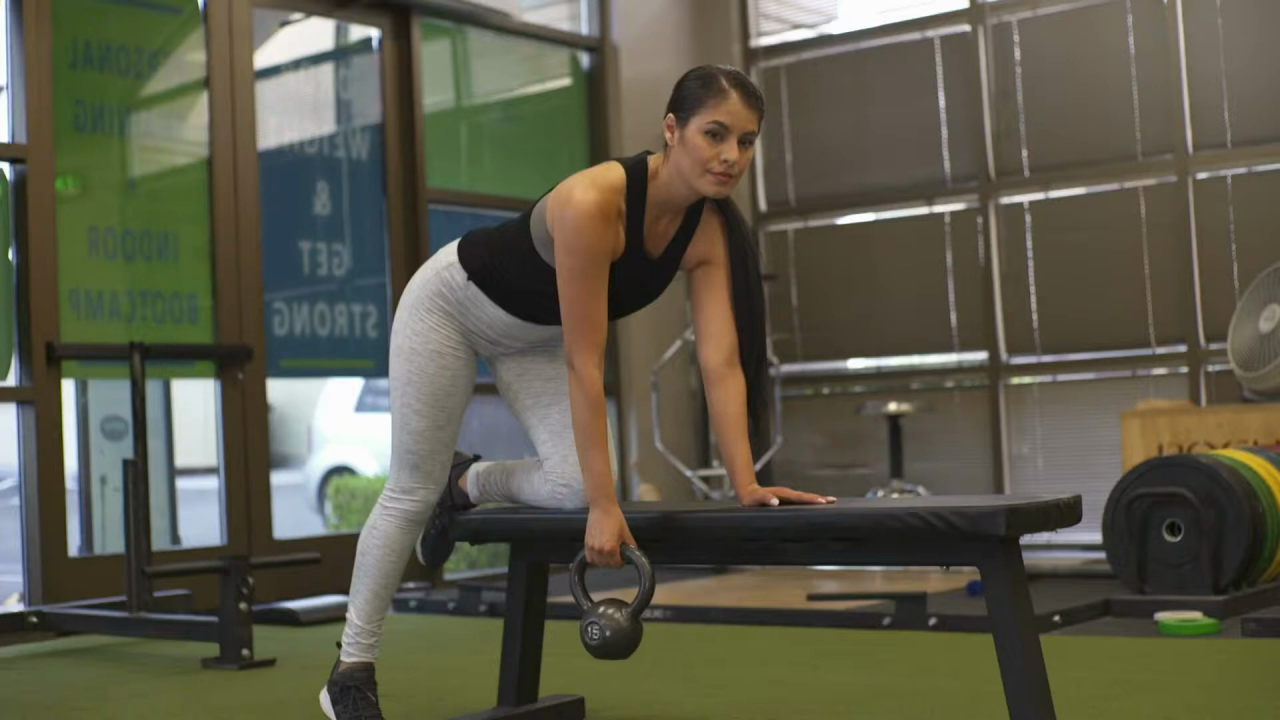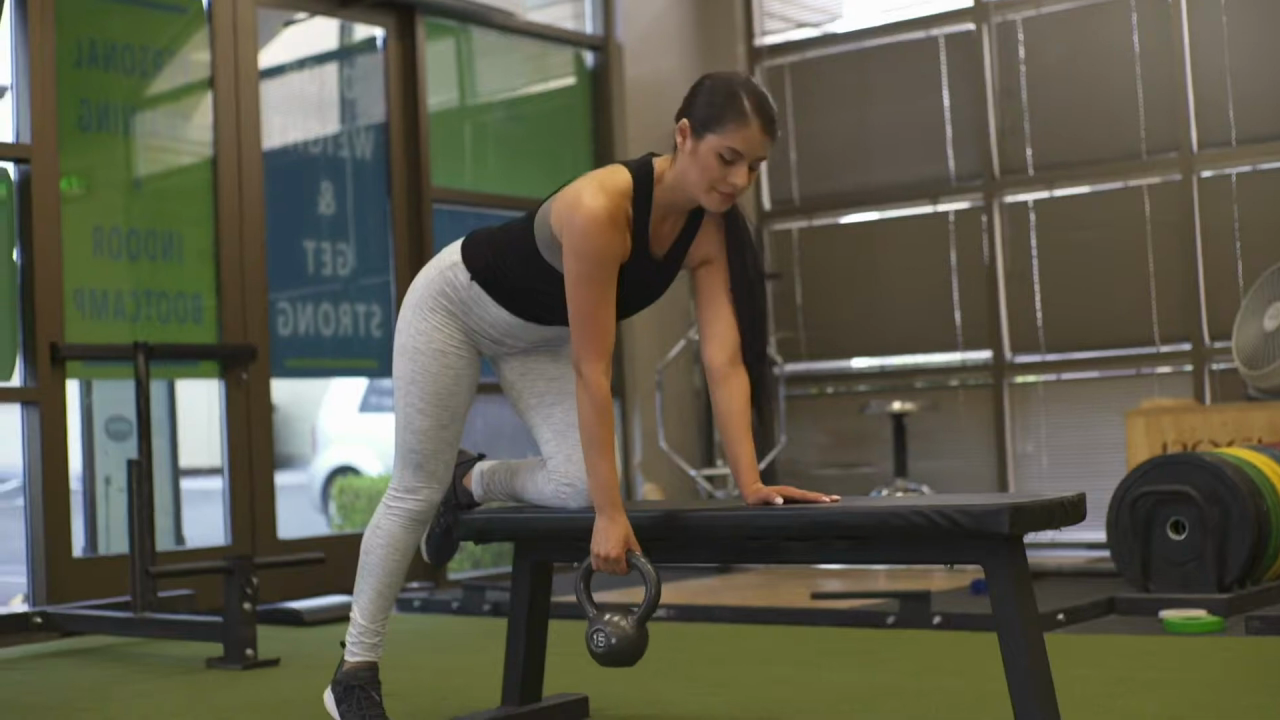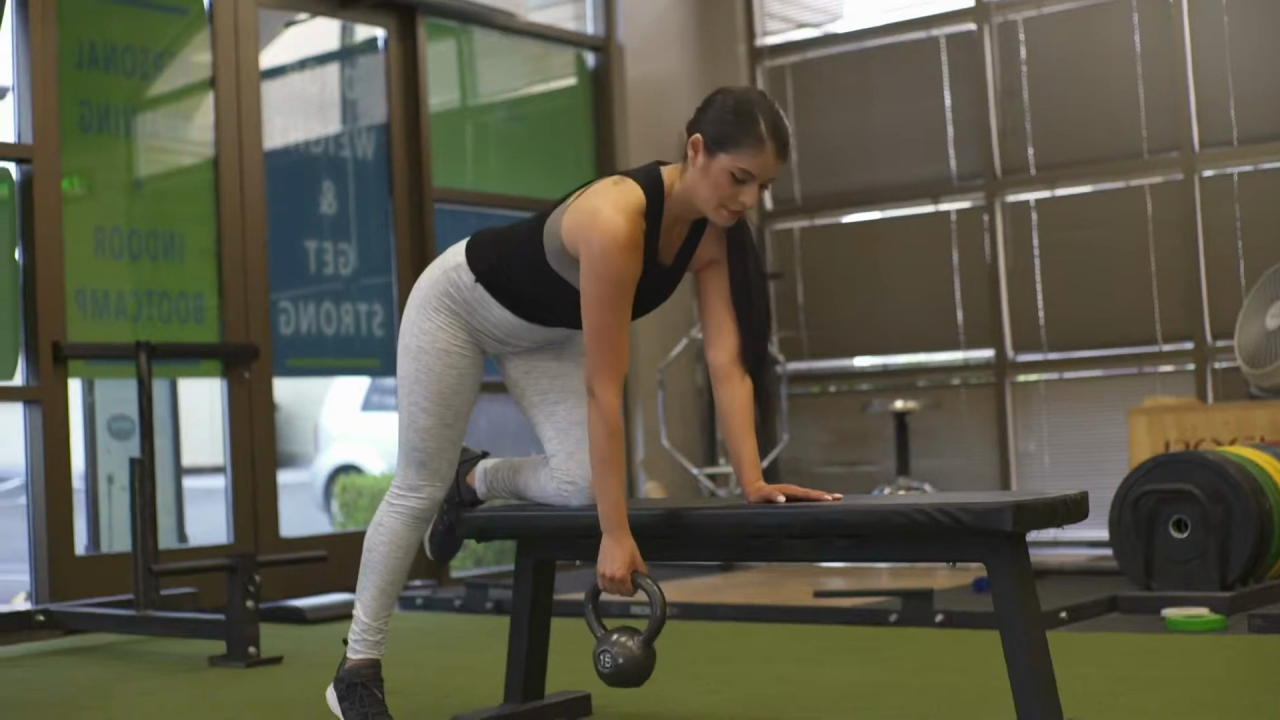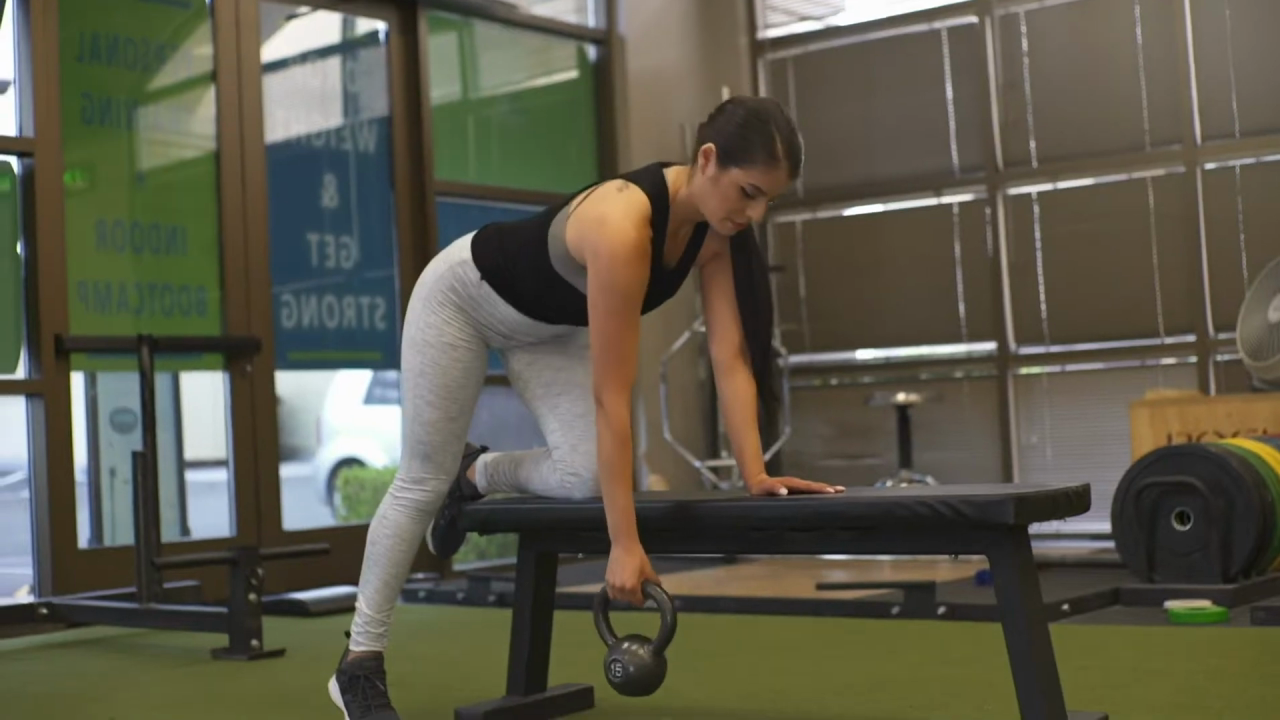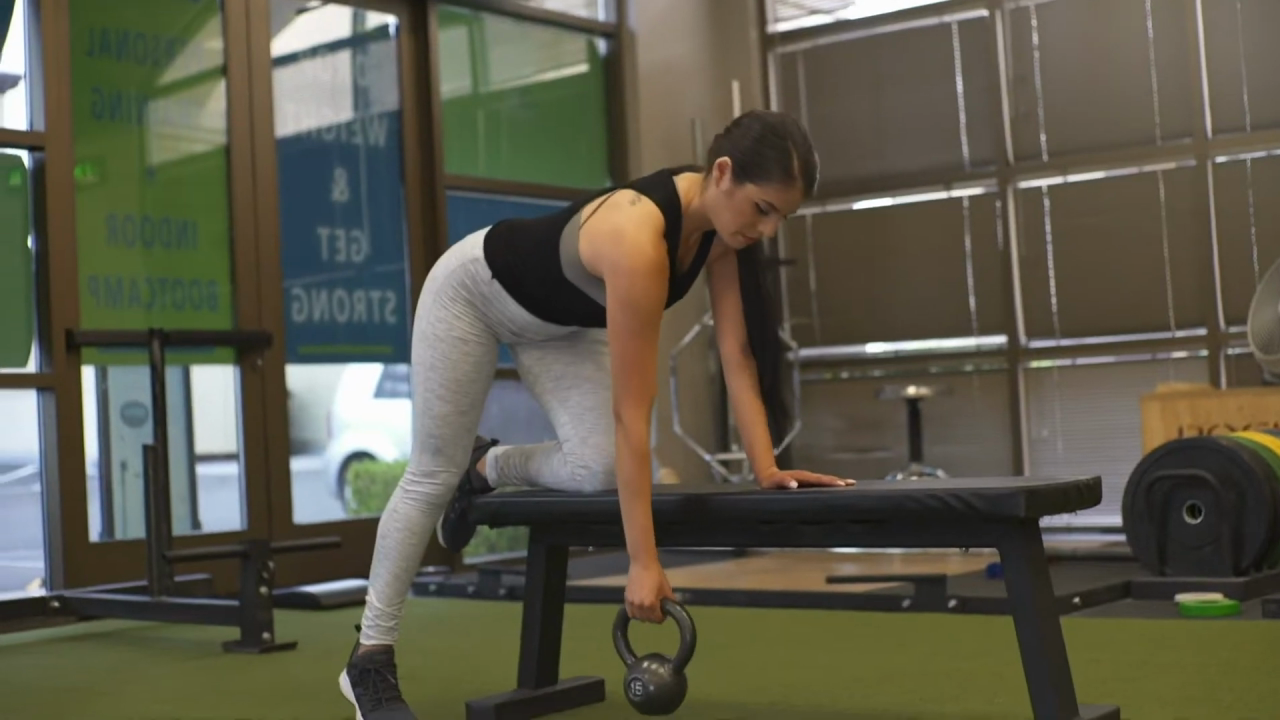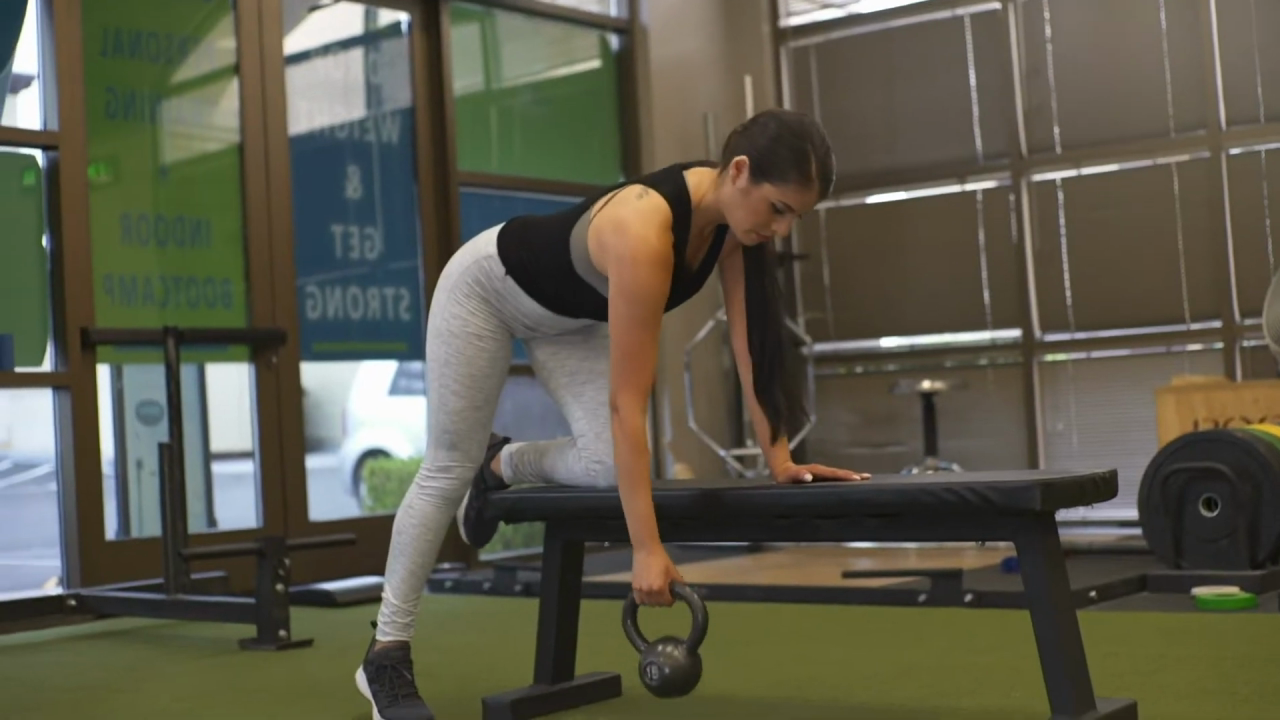
dt=0.2s
person 1, frame 1
left shoulder: (712, 230)
right shoulder: (595, 202)
left elbow: (721, 361)
right elbow: (583, 363)
left wrist: (745, 484)
right wrist: (604, 505)
left hip: (536, 332)
right hip: (454, 304)
left knee: (576, 485)
right knee: (413, 492)
left ankle: (468, 484)
person 1, frame 2
left shoulder: (713, 228)
right shoulder: (602, 206)
left elbow: (725, 358)
right elbow: (591, 369)
left wrist: (749, 481)
right wrist: (610, 513)
left hip: (540, 330)
right hip: (456, 304)
left knee: (581, 484)
right knee: (417, 489)
left ankle: (473, 482)
person 1, frame 3
left shoulder: (715, 231)
right shoulder: (615, 221)
left elbow: (728, 361)
right elbow: (603, 388)
left wrist: (752, 480)
right wrist: (616, 533)
left hip: (547, 330)
right hip: (460, 303)
left knee: (584, 484)
right knee: (420, 488)
left ankle: (475, 479)
right ankle: (357, 668)
person 1, frame 4
left shoulder: (717, 226)
right shoulder: (622, 227)
left elbow: (732, 354)
right elbow: (611, 396)
left wrist: (754, 473)
right wrist: (625, 544)
left hip: (551, 323)
right hip: (464, 296)
left knee: (589, 476)
right knee: (423, 481)
left ankle: (477, 473)
right ankle: (360, 662)
person 1, frame 5
left shoulder: (723, 220)
right shoulder: (638, 240)
left elbow: (741, 353)
right elbow: (630, 413)
left wrist: (766, 466)
right wrist: (643, 561)
left hip: (561, 319)
right hip: (473, 292)
left knee: (601, 470)
right knee: (433, 474)
left ankle: (487, 467)
right ankle: (370, 657)
person 1, frame 6
left shoulder: (735, 219)
right shoulder: (644, 233)
left elbow: (756, 347)
right elbow: (624, 403)
left wrist: (780, 460)
right wrist: (647, 547)
left hip: (574, 314)
right hip: (488, 287)
left knee: (619, 467)
right knee: (448, 469)
left ankle: (502, 465)
right ankle: (386, 653)
